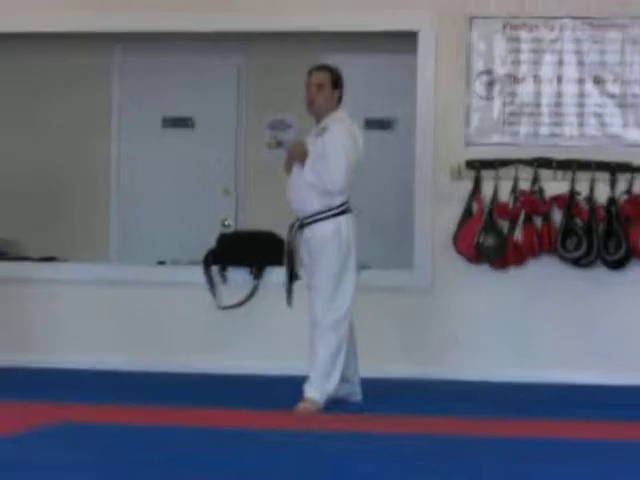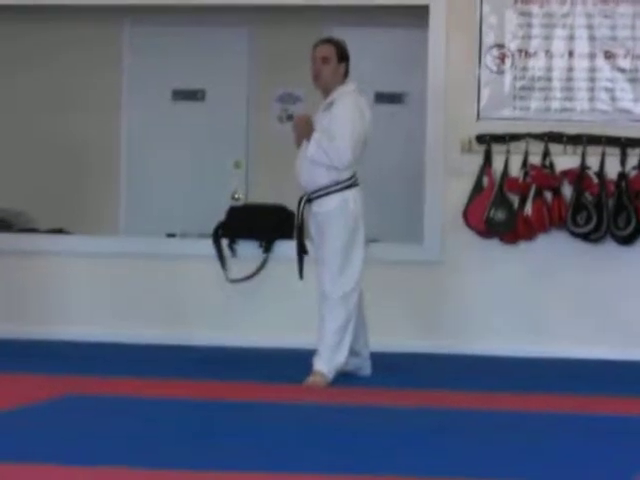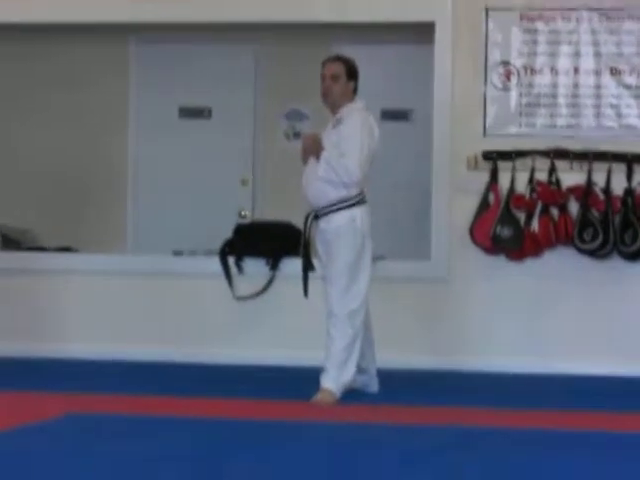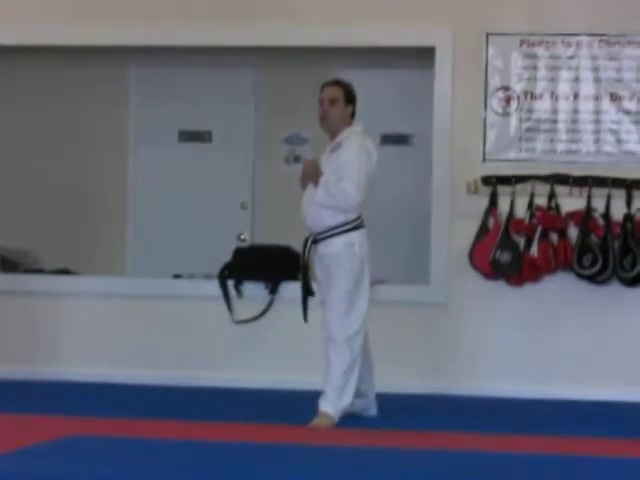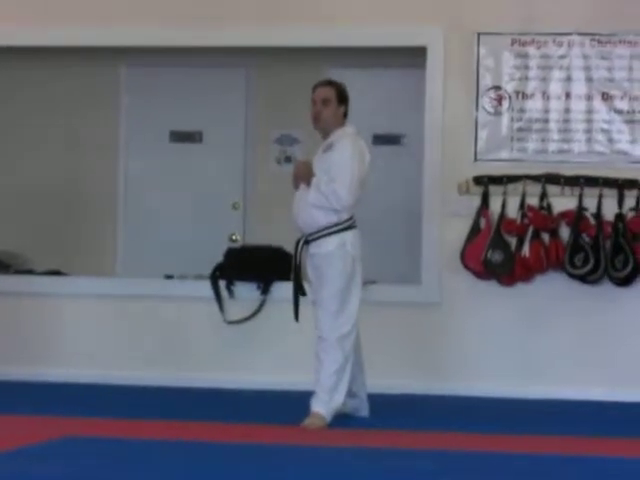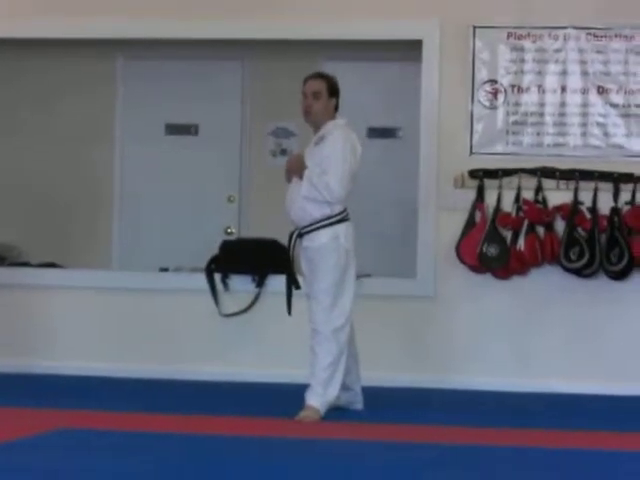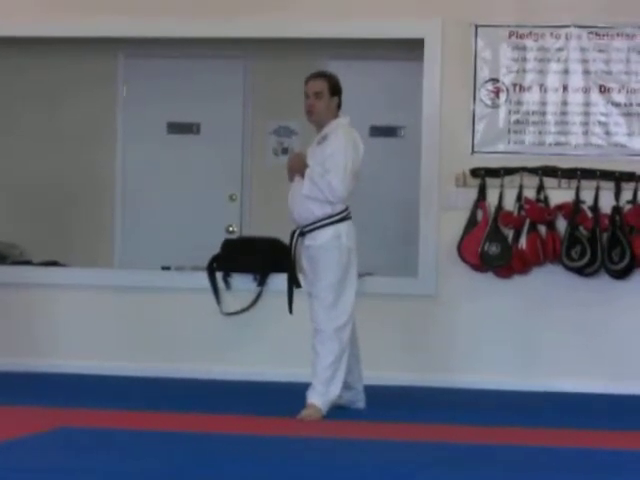
dt=0.7s
person 1, frame 1
left shoulder: (341, 129)
right shoulder: (322, 130)
left elbow: (336, 180)
left wrist: (305, 159)
right wrist: (295, 165)
left hip: (330, 229)
right hip: (315, 229)
left knee: (328, 311)
right knee: (335, 310)
left ankle: (317, 391)
right ankle: (346, 385)
person 1, frame 2
left shoulder: (349, 103)
right shoulder: (330, 105)
left elbow: (342, 156)
left wrist: (310, 134)
right wrist: (305, 137)
left hip: (338, 203)
right hip: (323, 203)
left knee: (336, 285)
right knee: (345, 284)
left ankle: (326, 365)
right ankle: (356, 358)
person 1, frame 3
left shoulder: (357, 120)
right shoulder: (337, 123)
left elbow: (352, 173)
left wrist: (319, 153)
right wrist: (312, 155)
left hip: (345, 220)
right hip: (330, 220)
left knee: (344, 302)
right knee: (351, 300)
left ankle: (333, 382)
right ankle: (363, 375)
person 1, frame 4
left shoulder: (356, 144)
right shoulder: (336, 148)
left elbow: (350, 197)
left wrist: (317, 179)
right wrist: (311, 181)
left hip: (344, 244)
right hip: (328, 245)
left knee: (342, 327)
right knee: (350, 324)
left ankle: (331, 407)
right ankle: (361, 399)
person 1, frame 5
left shoulder: (348, 146)
right shoulder: (328, 148)
left elbow: (342, 198)
left wrist: (309, 179)
right wrist: (303, 181)
left hip: (335, 245)
right hip: (320, 245)
left knee: (333, 328)
right knee: (341, 325)
left ankle: (323, 406)
right ankle: (353, 400)
person 1, frame 6
left shoulder: (339, 138)
right shoulder: (320, 140)
left elbow: (335, 190)
left wrist: (302, 171)
right wrist: (296, 174)
left hip: (329, 237)
right hip: (314, 238)
left knee: (327, 320)
right knee: (336, 318)
left ankle: (318, 399)
right ankle: (348, 393)
person 1, frame 7
left shoulder: (342, 137)
right shoulder: (322, 140)
left elbow: (336, 189)
left wrist: (304, 170)
right wrist: (298, 173)
left hip: (331, 236)
right hip: (315, 237)
left knee: (329, 319)
right knee: (338, 318)
left ankle: (320, 398)
right ankle: (350, 392)
